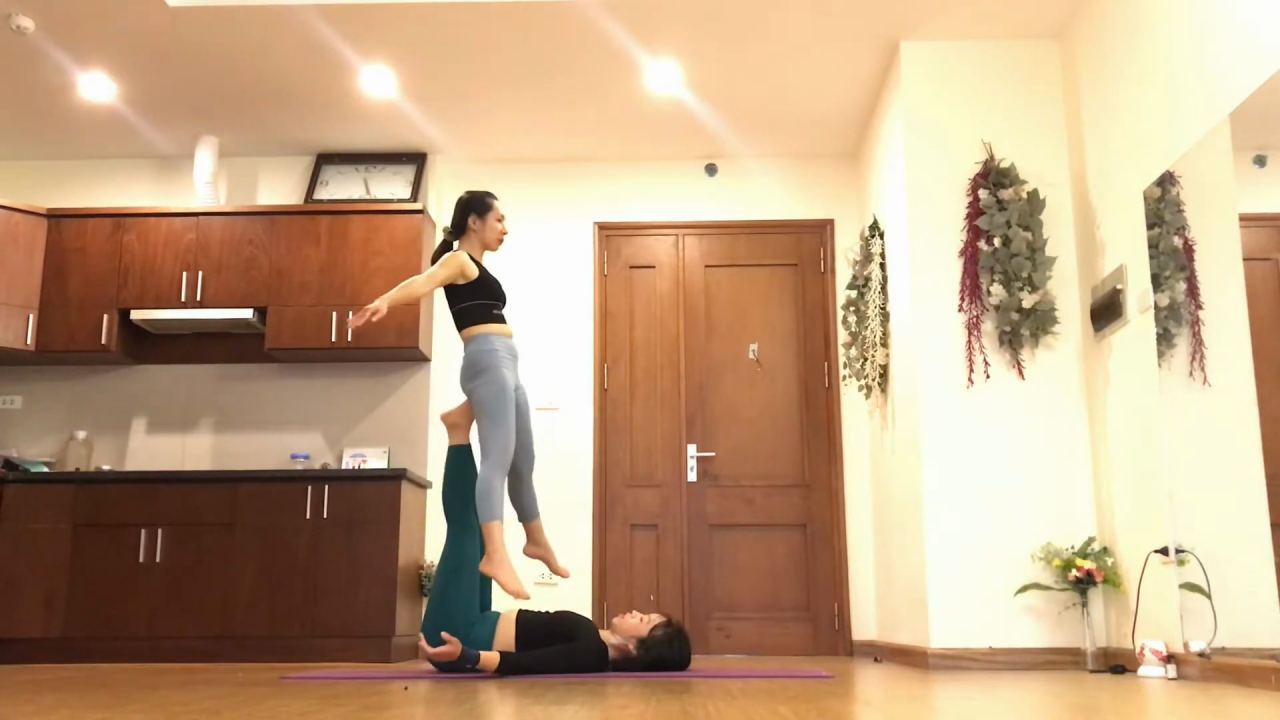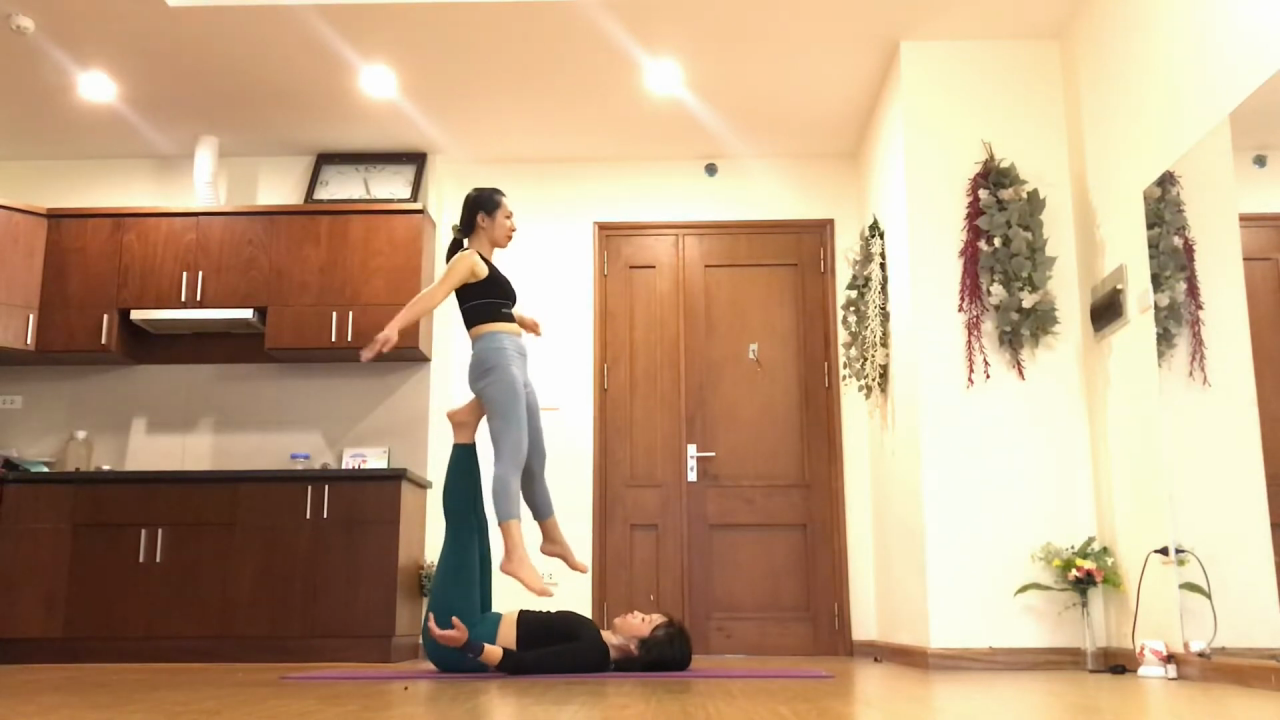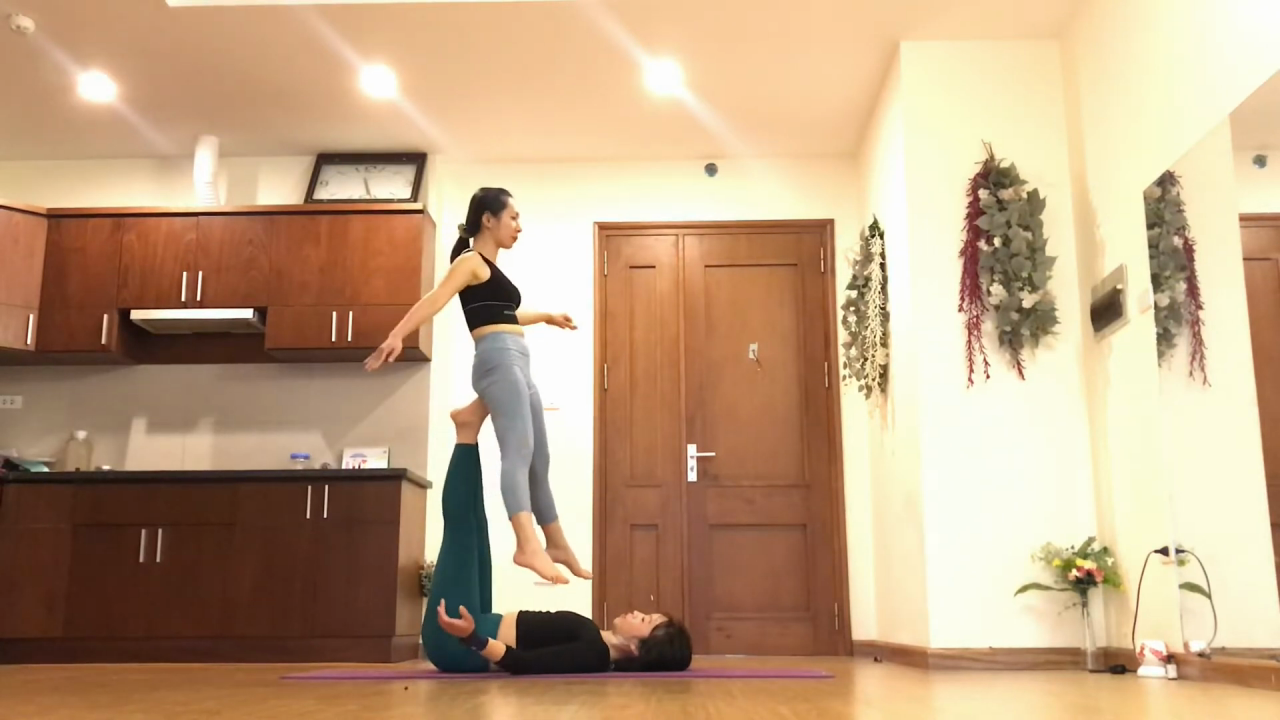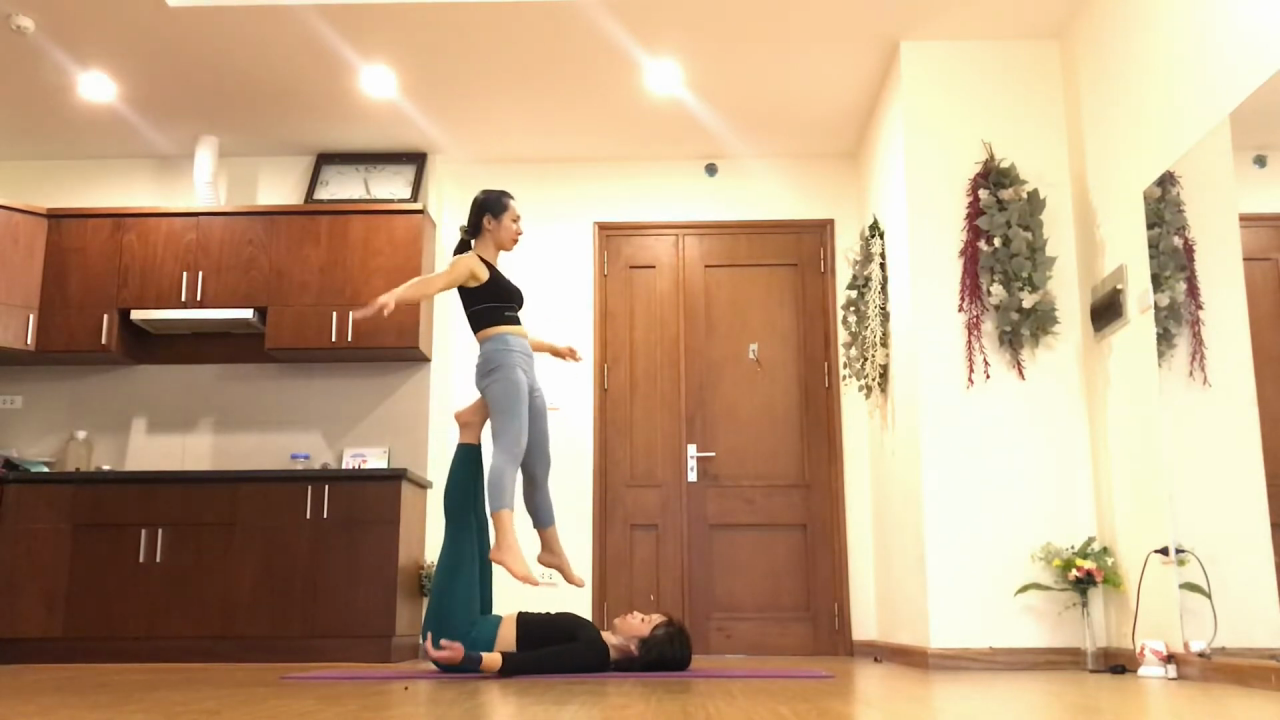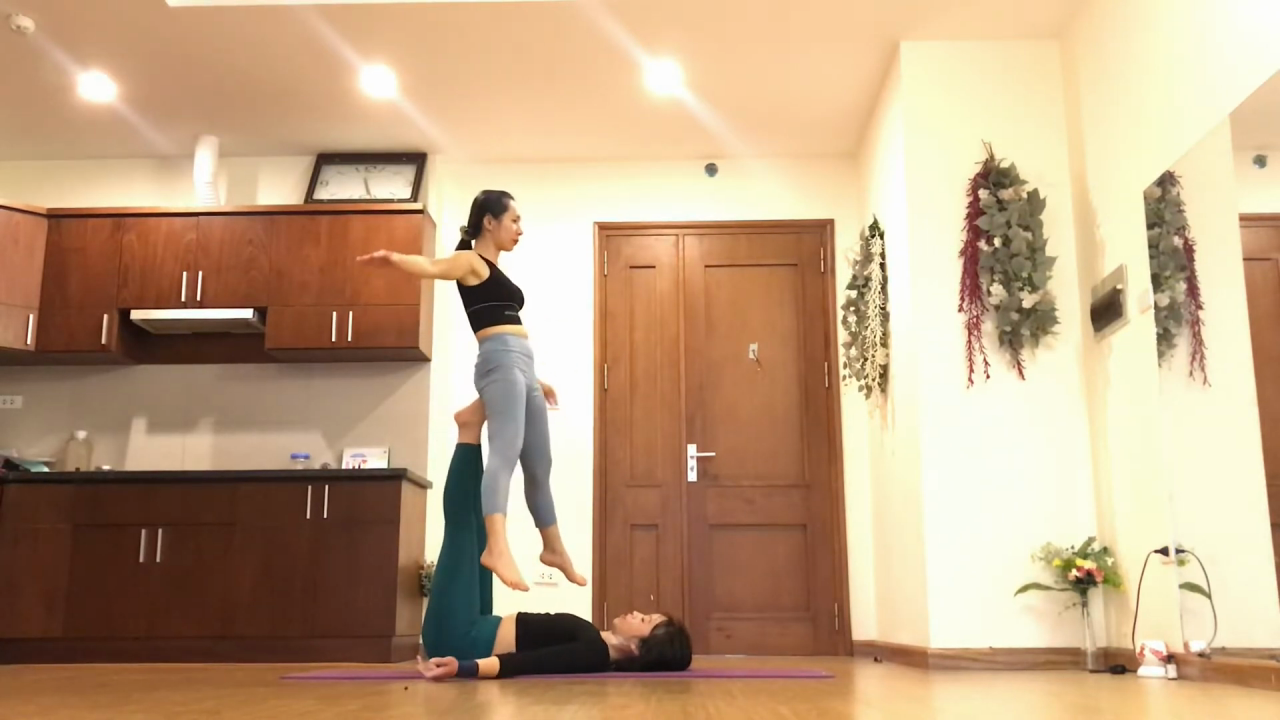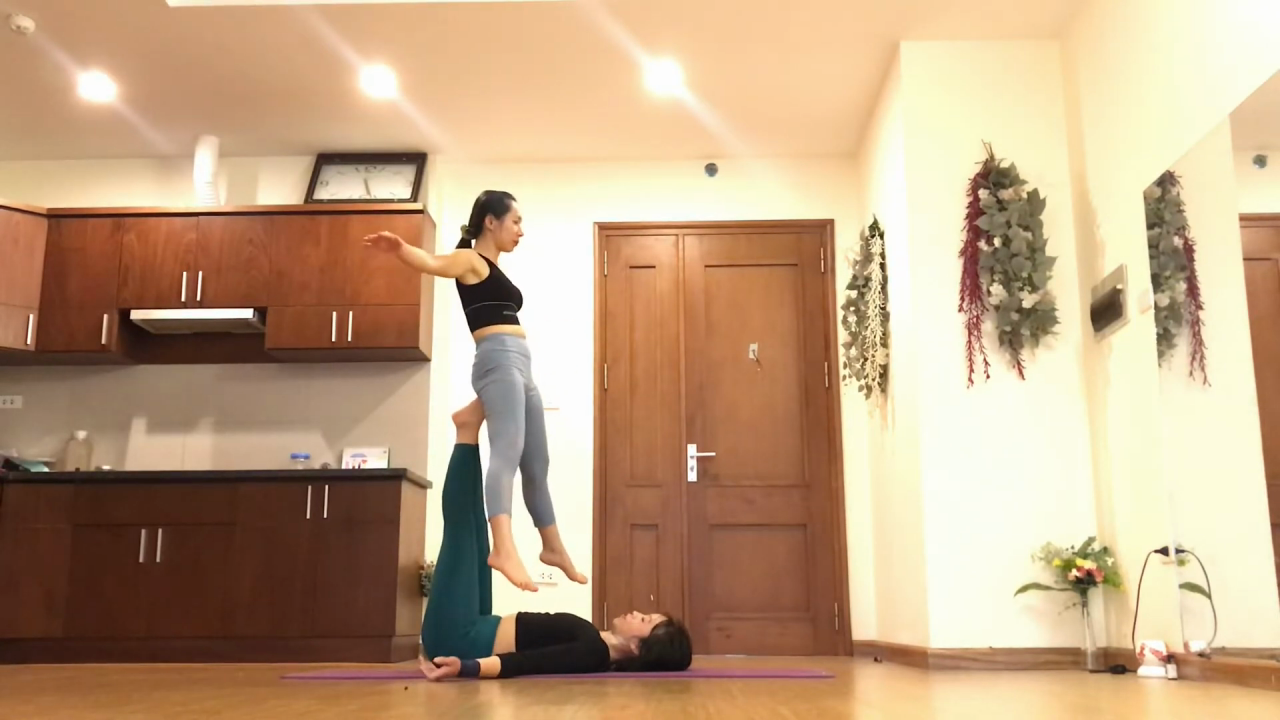
dt=0.3s
person 1, frame 1
left shoulder: (476, 267)
right shoulder: (458, 260)
right elbow: (420, 283)
right wrist: (382, 302)
left hip: (504, 364)
right hip: (488, 361)
left knee: (522, 461)
right knee: (498, 457)
left ankle: (536, 540)
right ankle: (496, 554)
person 1, frame 2
left shoulder: (486, 267)
right shoulder: (468, 259)
right elbow: (431, 295)
left wrist: (519, 319)
right wrist: (394, 327)
left hip: (512, 362)
right hip: (496, 358)
left knee: (534, 460)
right knee: (512, 455)
left ankle: (553, 538)
right ankle: (515, 553)
person 1, frame 3
left shoulder: (491, 269)
right shoulder: (470, 262)
right elbow: (434, 300)
left wrist: (545, 316)
right wrist: (397, 335)
left hip: (516, 364)
right hip: (498, 361)
left knee: (538, 461)
right knee: (518, 451)
left ankle: (556, 543)
right ankle: (528, 546)
person 1, frame 4
left shoulder: (494, 273)
right shoulder: (471, 263)
right elbow: (429, 283)
left wrist: (551, 347)
right wrist: (391, 296)
left hip: (521, 366)
right hip: (502, 362)
left knee: (538, 465)
right knee: (511, 448)
left ankle: (551, 548)
right ankle: (506, 543)
person 1, frame 5
left shoulder: (494, 272)
right shoulder: (471, 261)
right elbow: (429, 267)
left wrist: (537, 379)
right wrist: (394, 258)
left hip: (521, 365)
right hip: (501, 362)
left knee: (538, 465)
right knee: (507, 449)
left ankle: (553, 547)
right ankle: (497, 547)
person 1, frame 6
left shoulder: (493, 272)
right shoulder: (471, 260)
right elbow: (430, 262)
right wrist: (399, 247)
left hip: (519, 366)
right hip: (499, 362)
left knee: (537, 464)
right knee: (508, 450)
left ankle: (553, 546)
right ankle: (503, 547)
person 2, frame 1
left shoulder: (593, 654)
right shoulder: (594, 641)
left elbow: (520, 664)
left wrist: (464, 655)
left hip: (460, 639)
right hip: (471, 636)
left knee: (463, 530)
left ankle: (459, 431)
right ankle: (460, 429)
person 2, frame 2
left shoulder: (594, 654)
right shoulder: (595, 642)
left elbow: (521, 663)
left wrist: (468, 644)
left hip: (454, 642)
right hip: (474, 632)
left knee: (463, 530)
left ankle: (465, 430)
person 2, frame 3
left shoulder: (594, 654)
right shoulder: (595, 642)
left elbow: (522, 663)
left wrist: (472, 638)
left hip: (454, 646)
right hip: (474, 632)
left knee: (461, 531)
left ankle: (467, 431)
person 2, frame 4
left shoulder: (594, 654)
right shoulder: (595, 644)
left elbow: (520, 664)
left wrist: (466, 658)
left hip: (459, 641)
right hip: (471, 638)
left knee: (461, 532)
left ankle: (471, 431)
person 2, frame 5
left shoulder: (594, 653)
right shoulder: (595, 643)
left elbow: (519, 664)
left wrist: (461, 667)
left hip: (458, 643)
right hip: (470, 639)
left knee: (462, 532)
left ankle: (470, 429)
person 2, frame 6
left shoulder: (594, 654)
right shoulder: (594, 644)
left elbow: (520, 664)
left wrist: (464, 667)
left hip: (457, 640)
right hip: (472, 636)
left knee: (461, 533)
left ankle: (468, 430)
